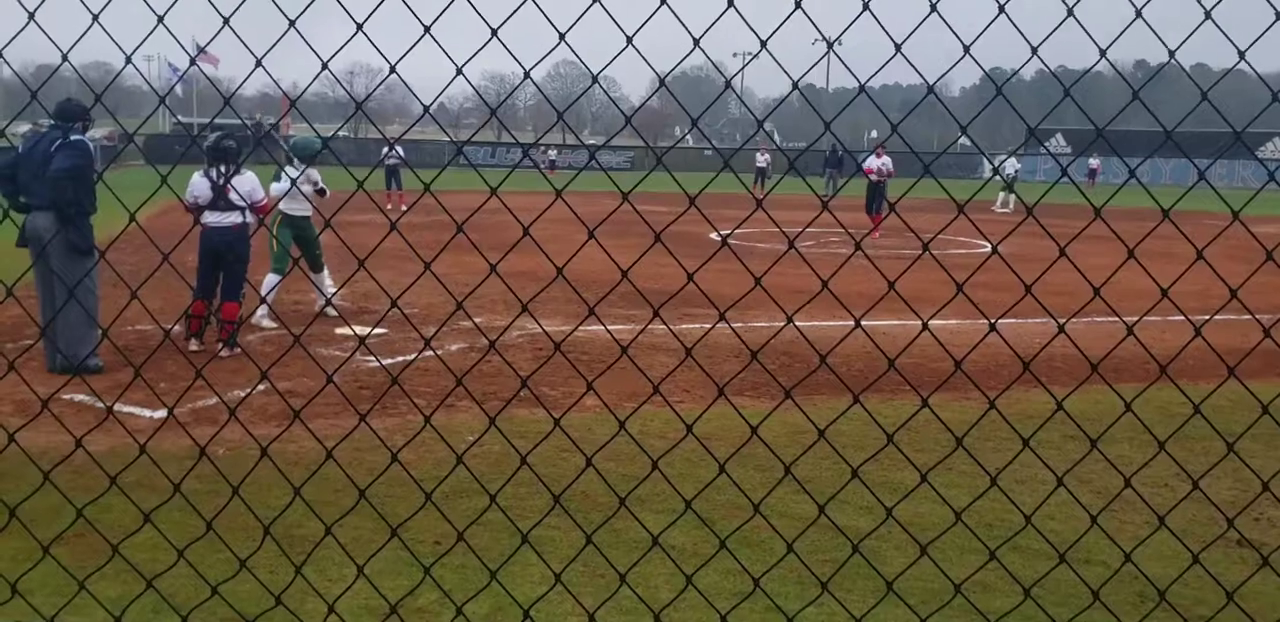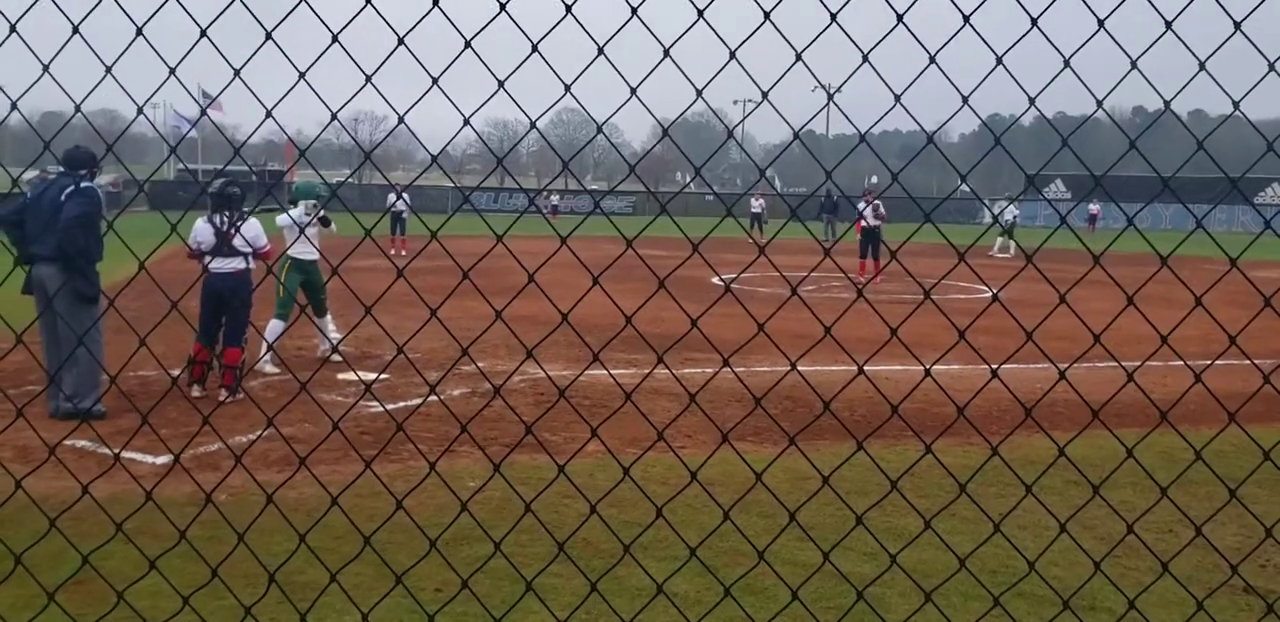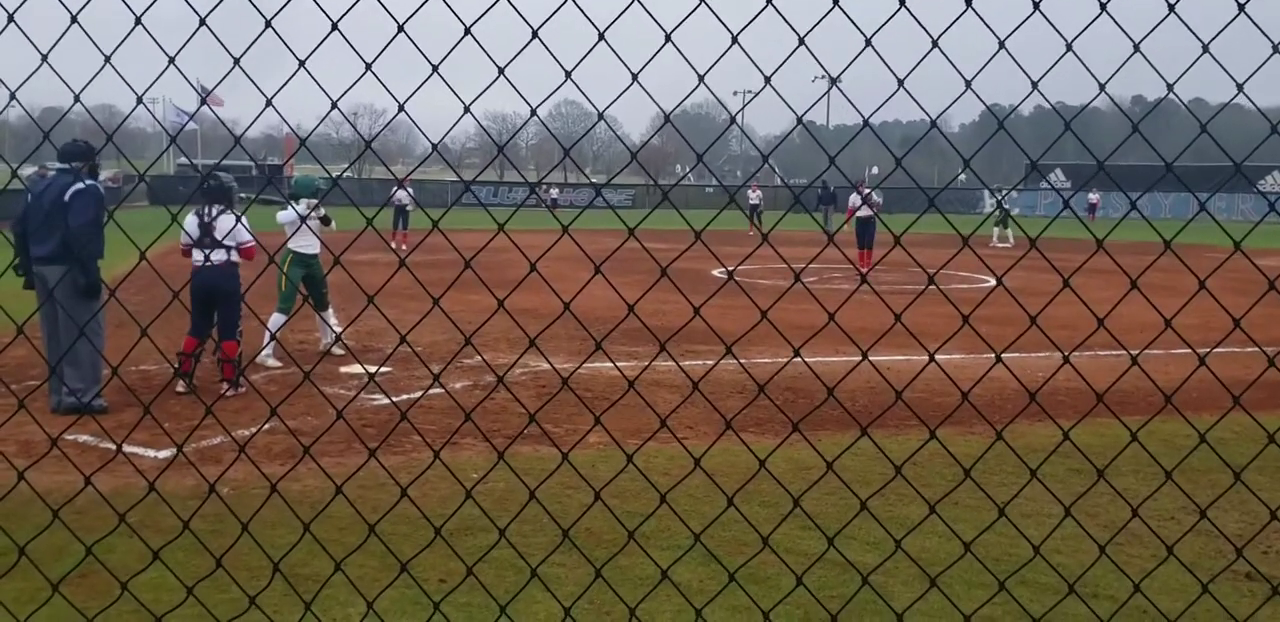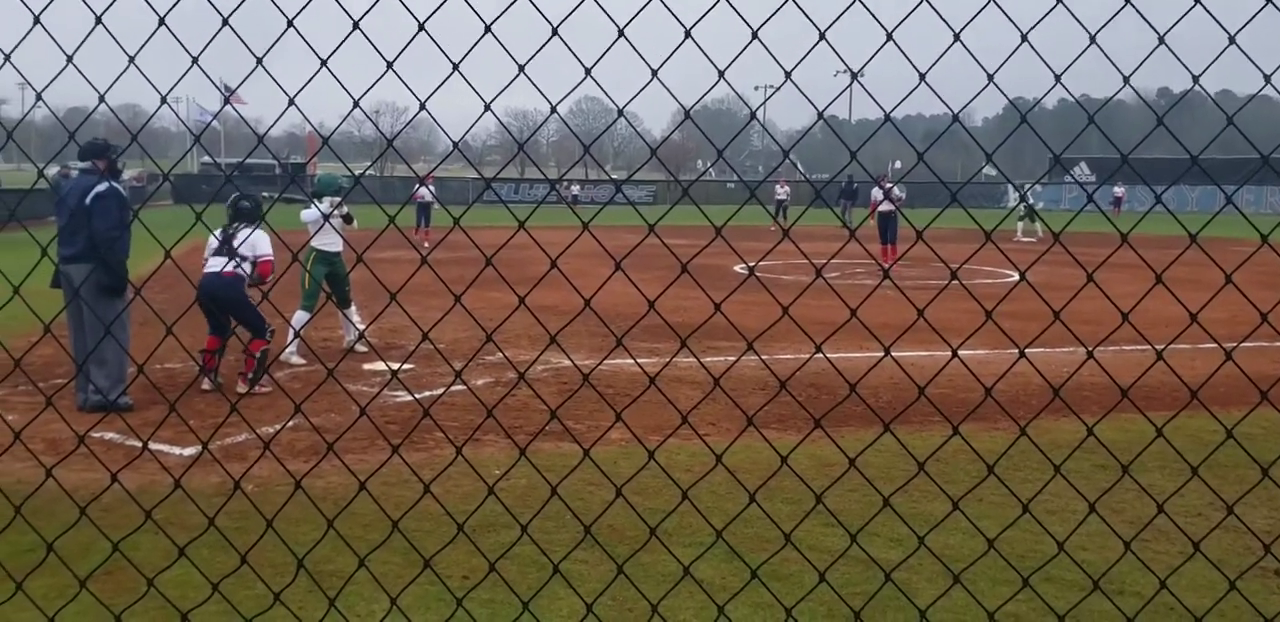
dt=0.5s
person 1, frame 1
left shoulder: (32, 143)
right shoulder: (76, 144)
right elbow: (59, 176)
right wrist: (69, 211)
left hip: (35, 223)
right hip: (64, 226)
left knee: (48, 292)
right knee: (79, 290)
left ankle: (55, 355)
right ankle: (78, 356)
person 1, frame 2
left shoulder: (40, 190)
right shoulder: (84, 191)
right elbow: (70, 225)
left wrist: (24, 250)
right wrist: (78, 261)
left hip: (40, 272)
right hip: (69, 274)
left knee: (53, 338)
right knee: (83, 337)
left ankle: (57, 400)
right ankle: (80, 401)
person 1, frame 3
left shoulder: (40, 186)
right shoulder: (85, 188)
left elbow: (20, 227)
right elbow: (81, 232)
left wrist: (25, 258)
right wrist: (90, 272)
left hip: (42, 268)
right hip: (71, 270)
left knee: (54, 335)
right knee: (84, 333)
left ankle: (59, 395)
right ankle: (81, 396)
person 1, frame 4
left shoulder: (69, 187)
right shoulder: (105, 189)
left elbow: (67, 229)
right elbow: (107, 236)
left wrist: (69, 261)
right wrist: (119, 272)
left hip: (69, 267)
right hip: (96, 269)
left knee: (82, 333)
right knee: (110, 331)
left ankle: (86, 393)
right ankle: (106, 394)
person 2, frame 1
left shoulder: (199, 178)
right shoulder: (247, 178)
left elbow: (190, 207)
right elbow: (263, 209)
left hip: (209, 236)
right hip: (237, 236)
left knee: (203, 287)
right knee: (232, 290)
left ankle: (194, 338)
right ankle: (226, 343)
person 2, frame 2
left shoulder: (202, 224)
right shoulder: (251, 224)
left elbow: (193, 253)
right elbow: (265, 255)
left hip: (212, 282)
right hip: (239, 282)
left knee: (206, 333)
right knee: (235, 336)
left ankle: (196, 384)
right ankle: (228, 388)
person 2, frame 3
left shoulder: (192, 217)
right shoulder: (235, 218)
left elbow: (185, 251)
right elbow: (249, 253)
left hip: (199, 276)
right hip: (225, 275)
left knee: (198, 327)
right knee: (229, 329)
left ankle: (183, 379)
right ankle: (230, 382)
person 2, frame 4
left shoulder: (217, 234)
right shoulder: (258, 235)
right elbow: (266, 272)
right wrist: (252, 278)
left hip: (205, 285)
right hip: (229, 286)
left knee: (219, 329)
right knee: (262, 331)
left ankle: (208, 376)
right ankle: (248, 381)
person 3, frame 1
left shoulder: (312, 172)
right shoulder: (285, 172)
left elbow: (324, 195)
right elbow: (273, 192)
left wrist: (316, 183)
right wrist: (297, 181)
left hip: (304, 222)
right hip: (283, 222)
left knee: (317, 264)
right knee: (279, 268)
left ankle: (324, 303)
right ankle: (260, 314)
person 3, frame 2
left shoulder: (314, 215)
right shoulder: (291, 215)
left elbow: (331, 228)
right elbow: (279, 222)
left wrist: (318, 212)
right wrist: (301, 209)
left hip: (312, 267)
right hip: (292, 266)
left knee: (321, 309)
right knee: (282, 312)
left ankle: (326, 348)
right ankle: (264, 360)
person 3, frame 3
left shoulder: (314, 209)
right shoulder: (291, 208)
left elbow: (331, 226)
right elbow: (280, 219)
left wrist: (320, 211)
right wrist: (303, 207)
left hip: (313, 260)
right hip: (293, 260)
left knee: (323, 302)
right knee: (284, 307)
left ankle: (328, 342)
right ankle: (265, 353)
person 3, frame 4
left shoulder: (336, 208)
right shoulder: (314, 207)
left elbow: (352, 224)
right elbow: (304, 217)
left wrist: (343, 210)
right wrist: (326, 205)
left hip: (336, 258)
right hip: (317, 258)
left knee: (345, 300)
right knee: (308, 304)
left ankle: (351, 339)
right ankle: (289, 351)
